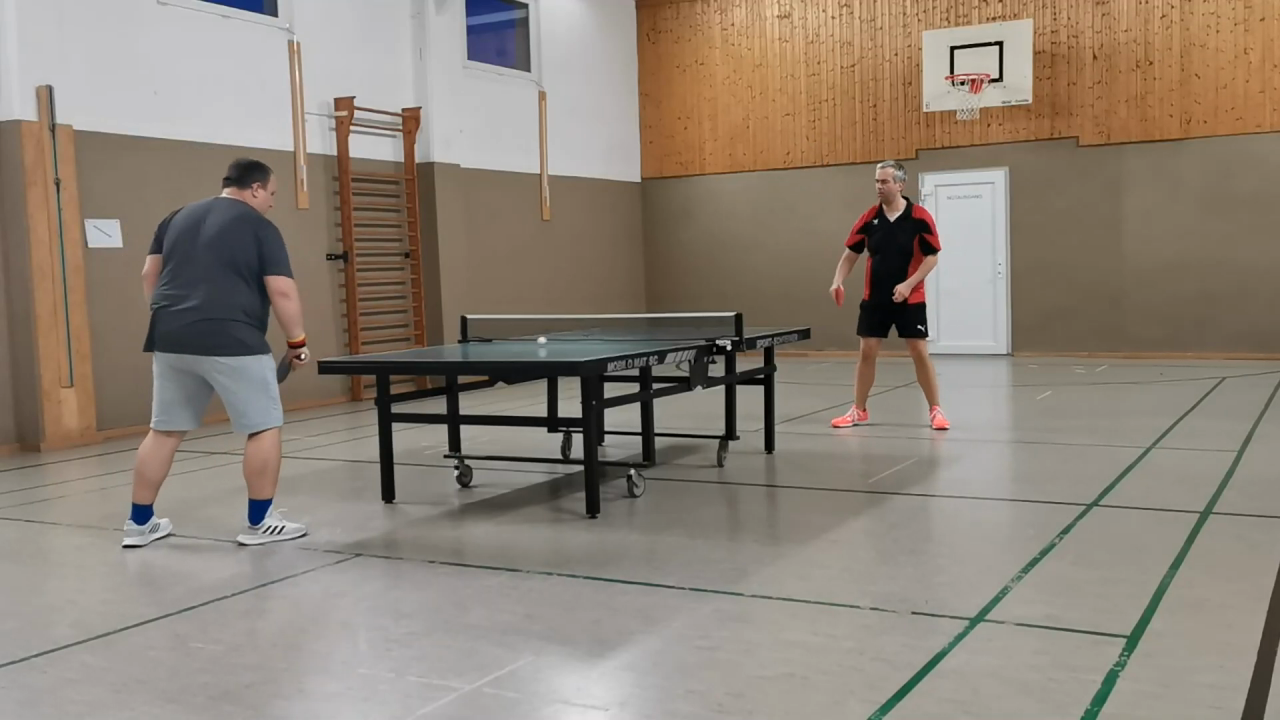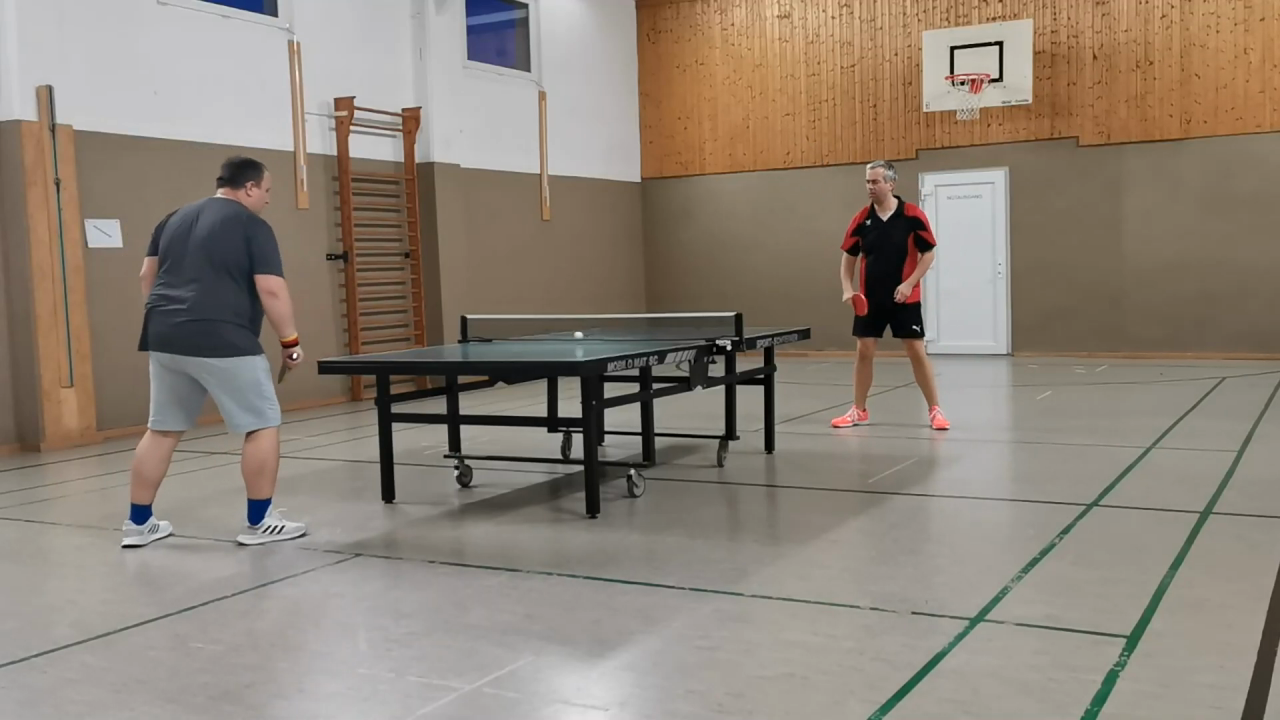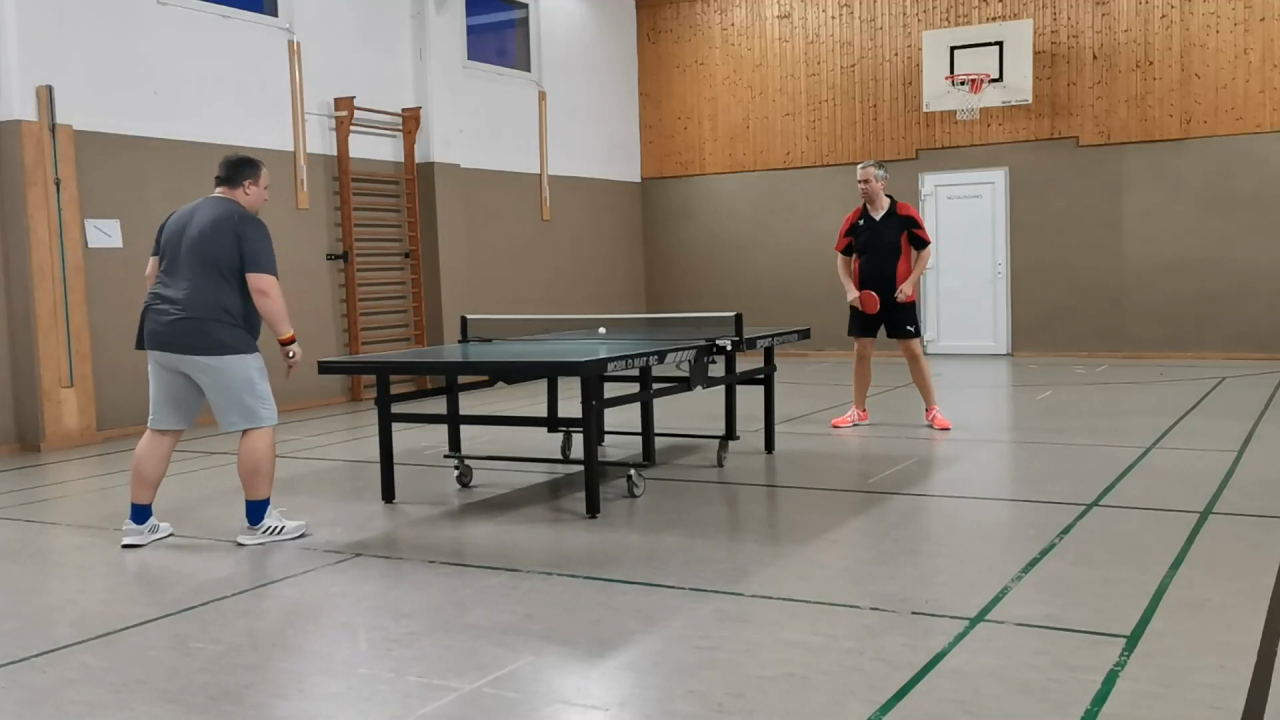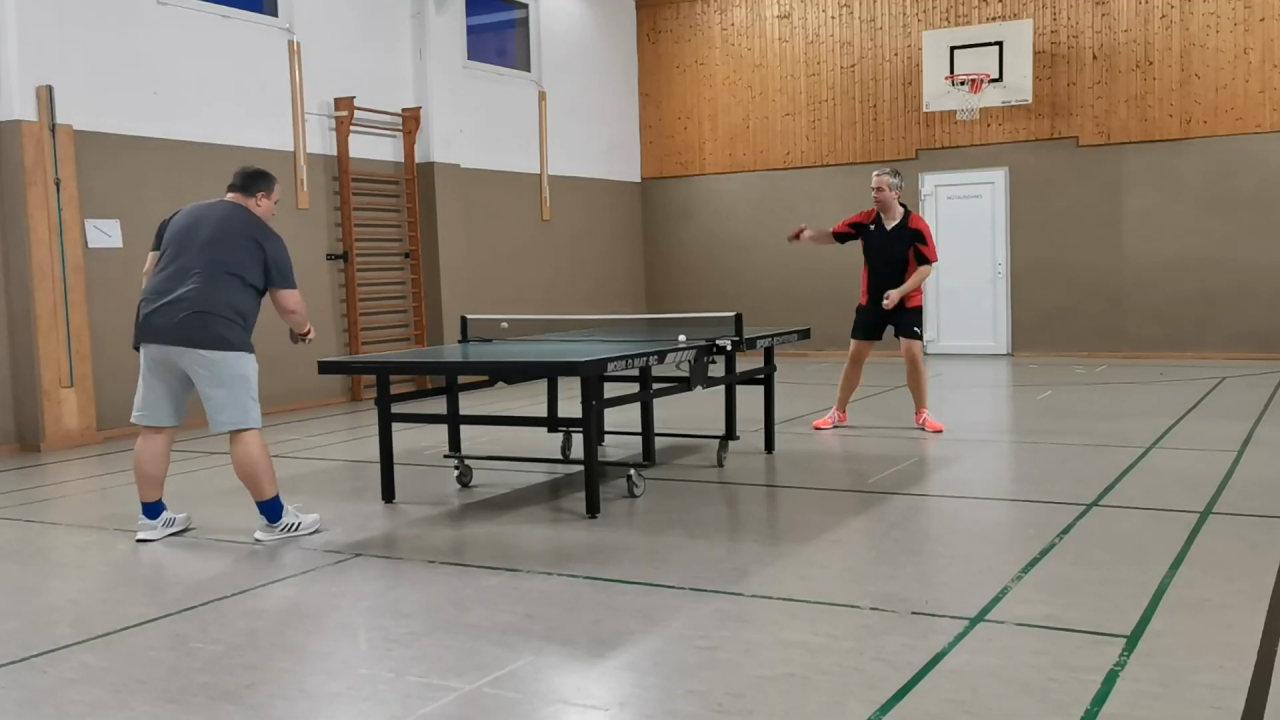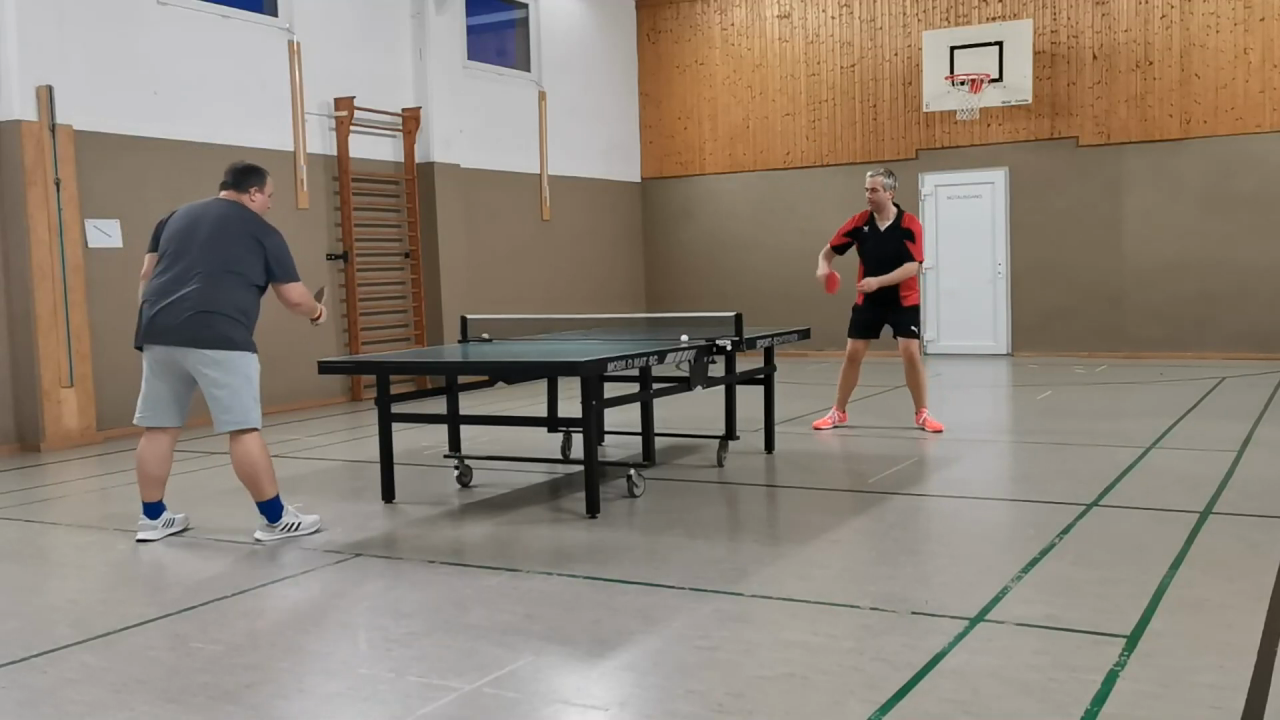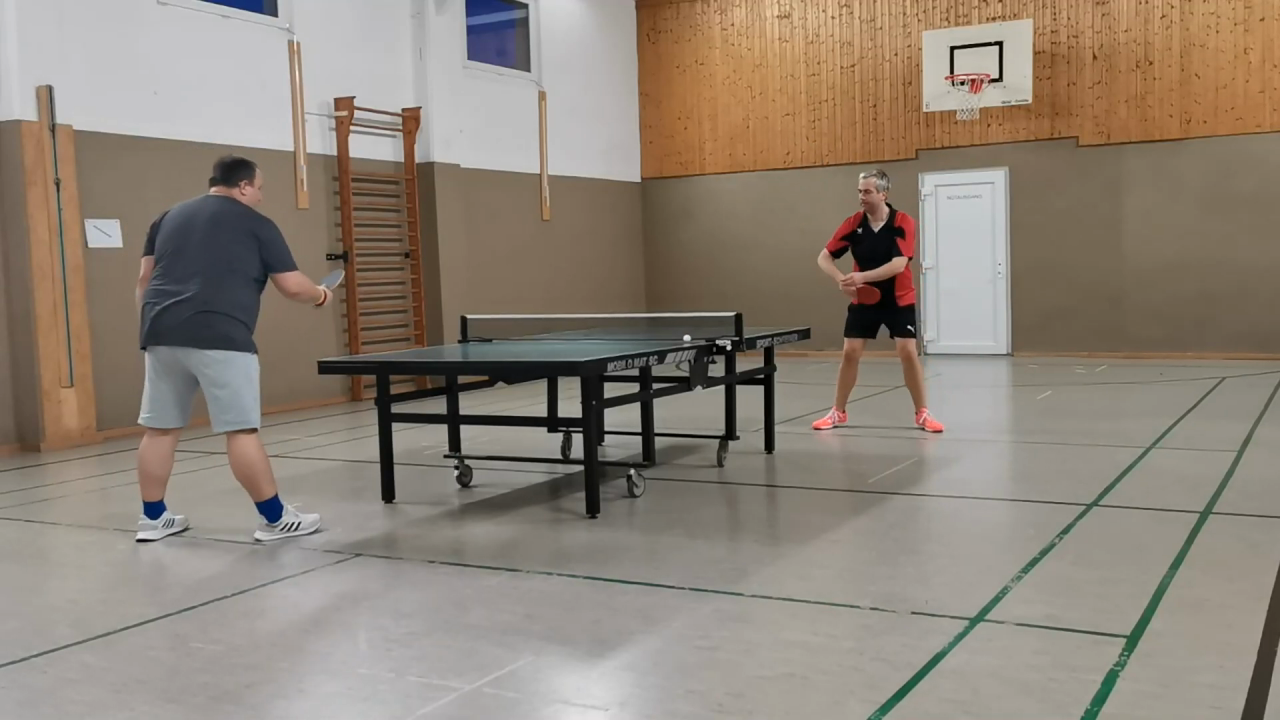
dt=0.1s
person 1, frame 1
left shoulder: (178, 218)
right shoulder: (260, 228)
left elbow: (150, 275)
right elbow: (283, 292)
right wrist: (298, 341)
left hip: (172, 341)
right hip: (232, 343)
left knee: (165, 430)
right knee: (264, 428)
left ankle: (139, 522)
right ankle: (260, 521)
person 1, frame 2
left shoulder: (176, 219)
right shoulder: (253, 227)
left elbow: (148, 277)
right elbow: (271, 291)
right wrist: (291, 340)
left hip: (166, 340)
right hip: (225, 343)
left knee: (162, 430)
right knee: (263, 426)
left ankle: (138, 522)
right ankle: (260, 521)
person 1, frame 3
left shoulder: (178, 217)
right shoulder: (247, 225)
left elbow: (152, 275)
right elbow: (263, 290)
right wrist: (287, 338)
left hip: (163, 339)
right hip: (220, 342)
left knee: (161, 429)
right knee: (258, 426)
left ankle: (138, 522)
right ankle: (259, 521)
person 1, frame 4
left shoulder: (180, 217)
right shoulder: (262, 236)
left elbow: (150, 271)
right elbow: (289, 303)
right wrist: (305, 329)
left hip: (158, 334)
right hip: (214, 339)
left knee: (156, 427)
right knee: (243, 429)
left ankle: (151, 517)
right ankle: (276, 519)
person 1, frame 5
left shoulder: (176, 217)
right shoulder: (262, 232)
left elbow: (147, 275)
right elbow: (293, 297)
right wrist: (316, 311)
left hip: (161, 335)
right hip: (218, 339)
left knee: (159, 427)
right knee: (244, 430)
left ankle: (152, 517)
right ankle: (275, 518)
person 1, frame 6
left shoulder: (169, 217)
right shoulder: (256, 225)
left elbow: (145, 276)
right elbow: (293, 285)
left wrist: (153, 324)
right wrist: (321, 294)
left hip: (164, 336)
right hip: (219, 338)
left knee: (160, 429)
right knee: (240, 430)
left ankle: (153, 518)
right ankle: (275, 518)
person 2, frame 1
left shoulder: (920, 217)
right shoulder: (869, 218)
left elbow: (932, 256)
right elbow: (850, 253)
left wrist: (909, 283)
right wrist: (837, 280)
left hip: (909, 299)
right hip: (874, 299)
left knee: (919, 353)
right knee: (867, 353)
left ankle: (935, 410)
right ankle: (859, 410)
person 2, frame 2
left shoulder: (913, 216)
right shoulder: (861, 219)
left elbow: (928, 253)
right elbow: (848, 258)
left wrist: (910, 283)
right wrist: (847, 289)
left hip: (904, 299)
right hip: (869, 300)
left knee: (917, 353)
right knee: (864, 352)
left ankle: (934, 410)
right ankle: (859, 410)
person 2, frame 3
left shoulder: (906, 214)
right shoulder: (854, 219)
left elbow: (924, 250)
right elbow: (843, 258)
left wrist: (910, 282)
right wrist: (850, 290)
left hip: (899, 298)
left knee: (913, 352)
right knee: (862, 352)
left ankle: (932, 410)
right ankle: (859, 410)
person 2, frame 4
left shoulder: (916, 226)
right shoulder: (865, 220)
left elbow: (926, 266)
right elbow: (831, 236)
left wrist: (900, 291)
right wrist: (809, 234)
left hip: (907, 302)
right hip: (870, 302)
left knee: (913, 354)
right knee: (855, 355)
left ankle: (922, 413)
right ankle: (839, 411)
person 2, frame 5
left shoulder: (909, 224)
right shoulder: (858, 223)
left elbow: (912, 267)
right elbow: (828, 251)
left wrist: (879, 281)
right wrist: (823, 267)
left hip: (903, 301)
right hip: (868, 302)
left knee: (911, 354)
right knee: (853, 354)
left ankle: (922, 414)
right ankle: (838, 412)
person 2, frame 6
left shoulder: (903, 223)
right shoulder: (853, 225)
left elbow: (899, 264)
right elbow: (824, 257)
left wrist: (863, 277)
right wrist: (841, 279)
left hip: (899, 301)
right hip: (863, 302)
left knee: (908, 353)
right knee: (850, 353)
left ankle: (922, 413)
right ankle: (838, 412)
